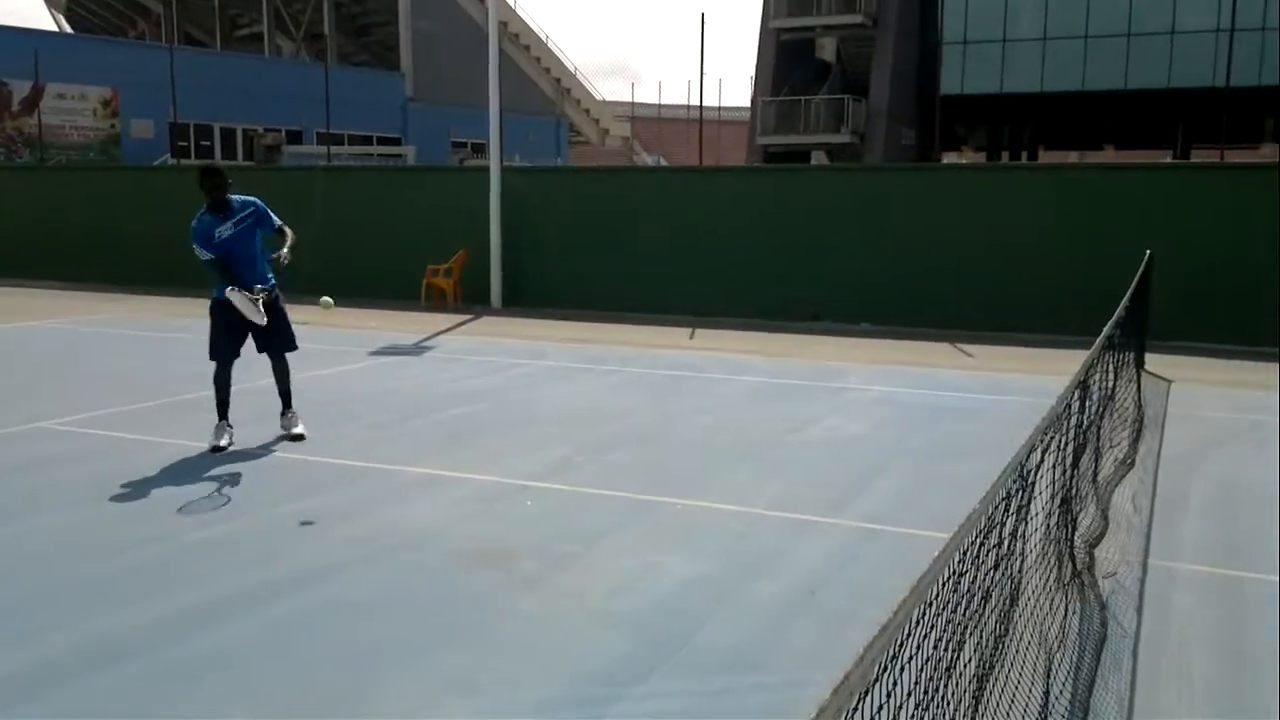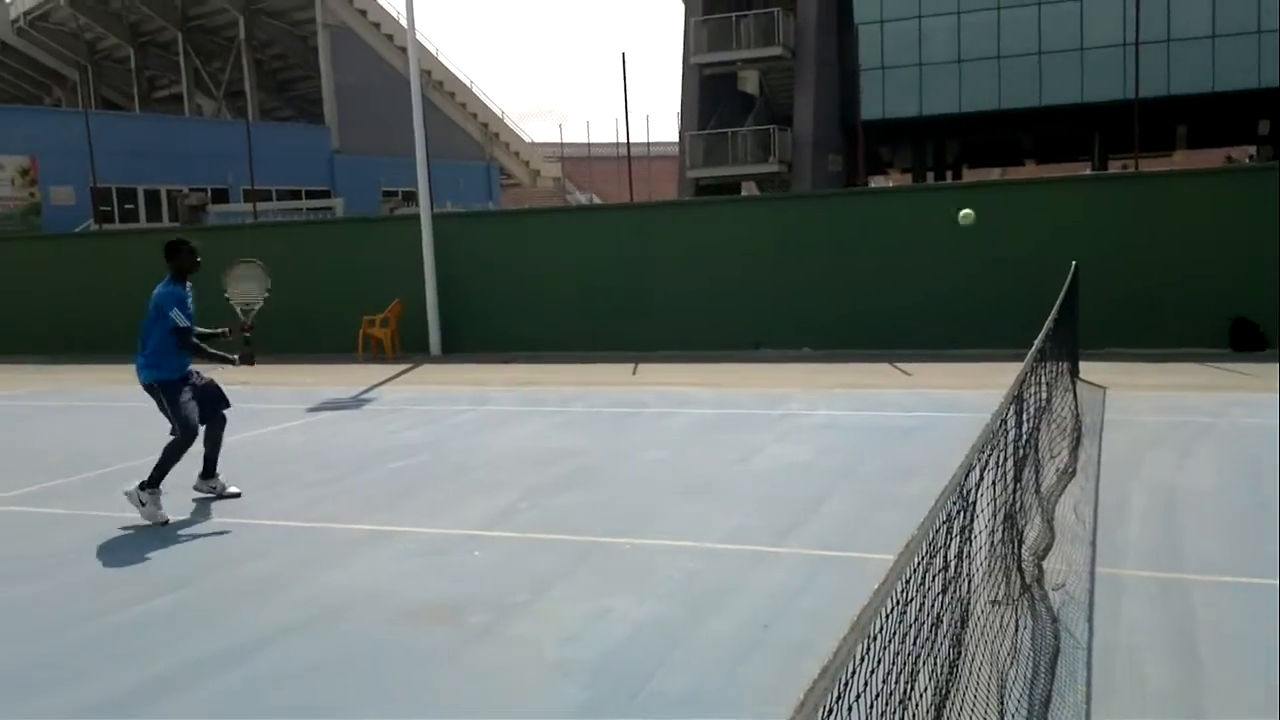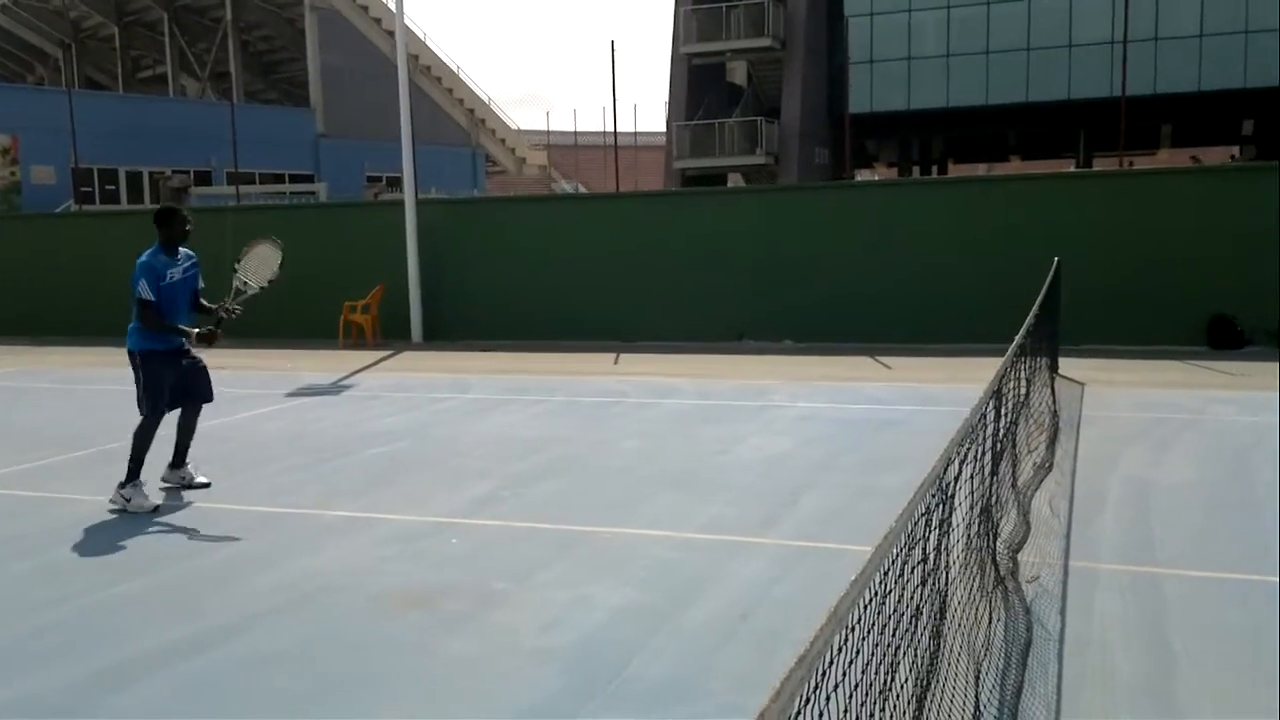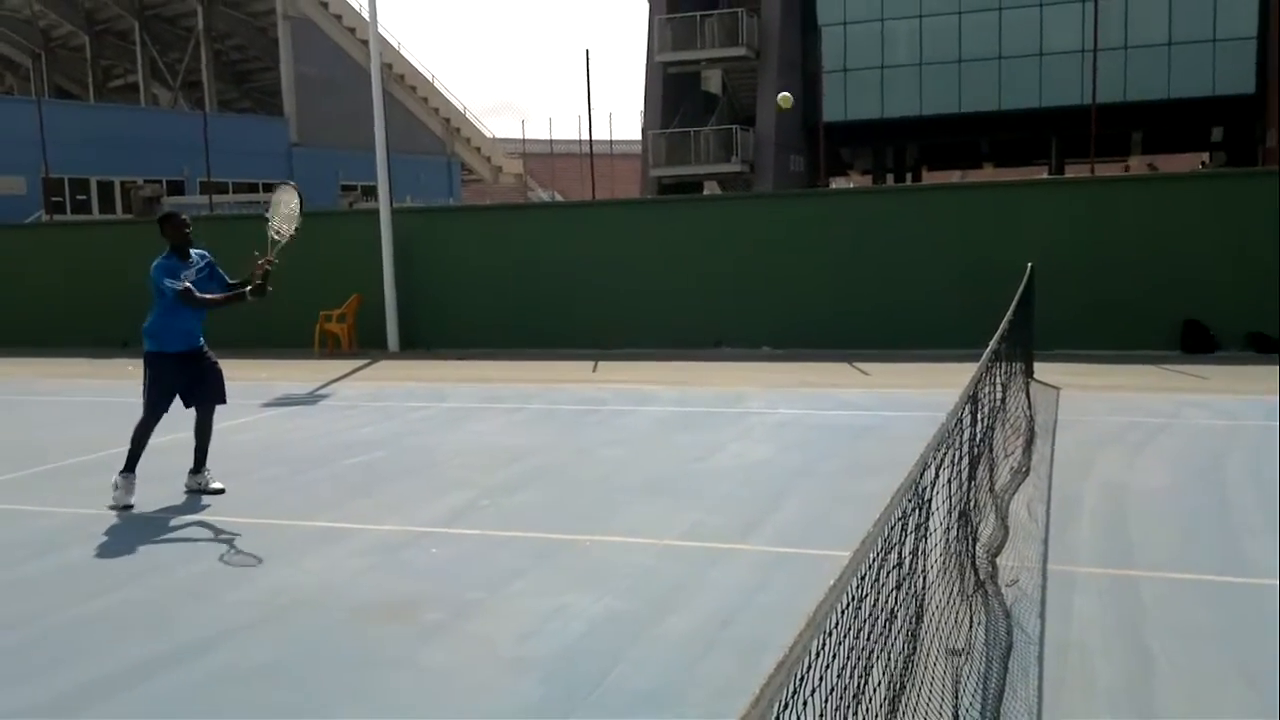
dt=1s
person 1, frame 1
left shoulder: (251, 206)
right shoulder: (200, 228)
left elbow: (285, 231)
right elbow: (222, 271)
left wrist: (285, 251)
left hip: (265, 290)
right hip: (230, 298)
left knee: (277, 352)
right knee: (224, 361)
left ankle: (288, 413)
right ankle: (223, 424)
person 1, frame 2
left shoulder: (183, 289)
right shoulder: (171, 295)
right elbow: (189, 344)
left wrist: (220, 333)
right wrist: (233, 359)
left hip: (181, 371)
right hip: (161, 375)
left knee: (217, 418)
right knee: (188, 431)
left ankle: (208, 478)
right ankle: (147, 490)
person 1, frame 3
left shoulder: (190, 259)
right shoulder: (148, 265)
left elbow: (194, 301)
right elbow: (146, 318)
left wrist: (215, 310)
right wrist: (191, 334)
left hip: (177, 347)
right hip: (148, 349)
left knee: (194, 402)
right knee: (153, 413)
left ankle: (177, 468)
right ankle: (128, 487)
person 1, frame 4
left shoulder: (204, 259)
right shoulder: (162, 268)
left elbow: (226, 290)
right elbow: (197, 302)
left wrist: (251, 279)
right wrist: (246, 294)
left hip: (194, 347)
right hip: (162, 350)
left knee: (206, 407)
right knee: (153, 414)
left ankle: (198, 473)
right ankle: (127, 475)
